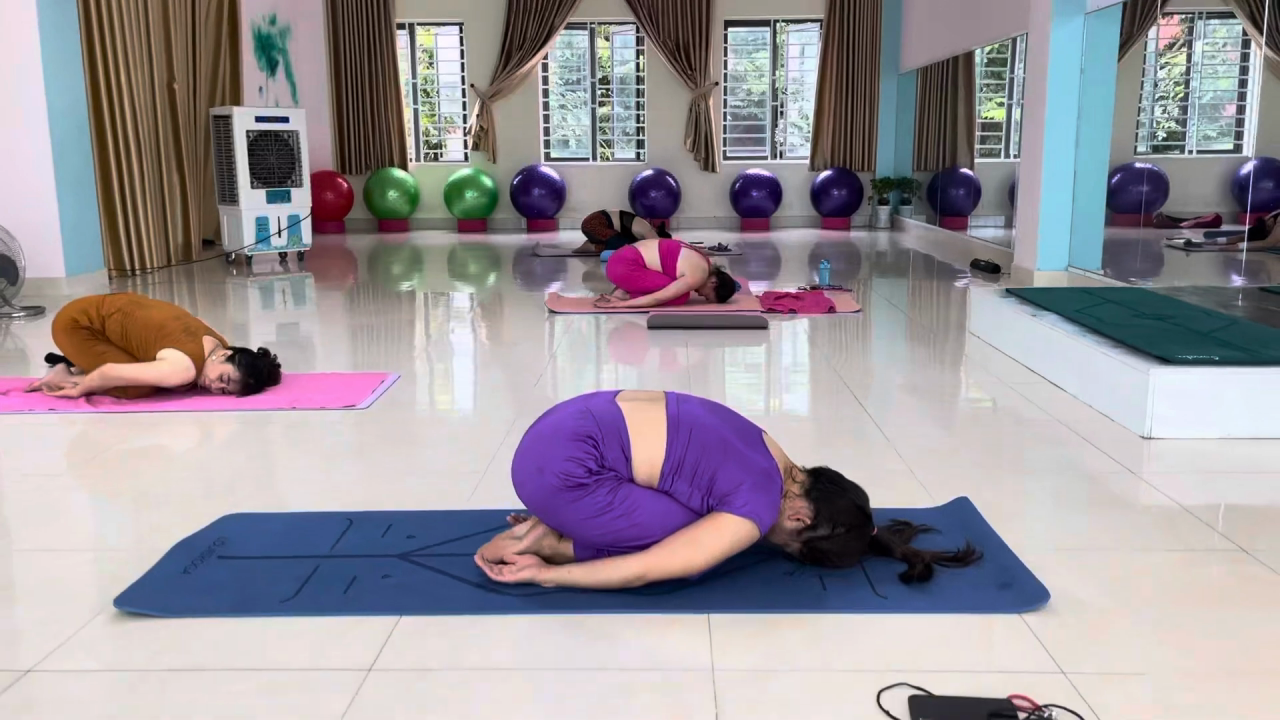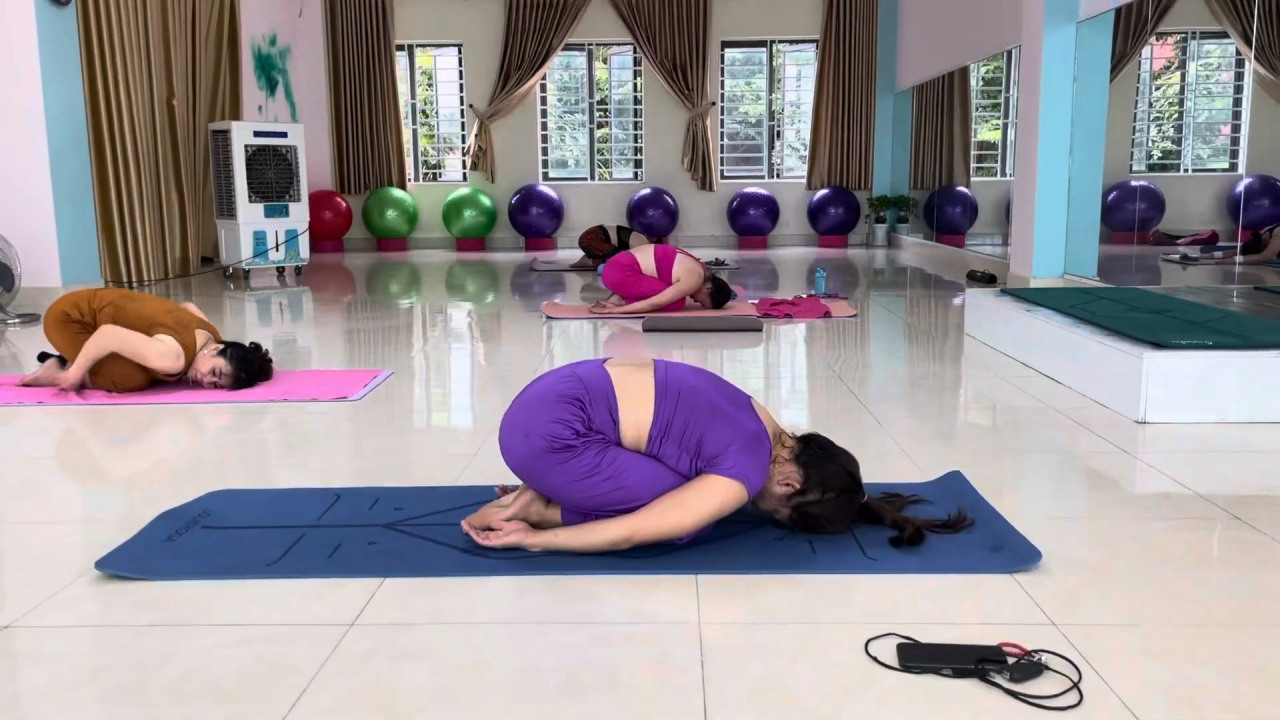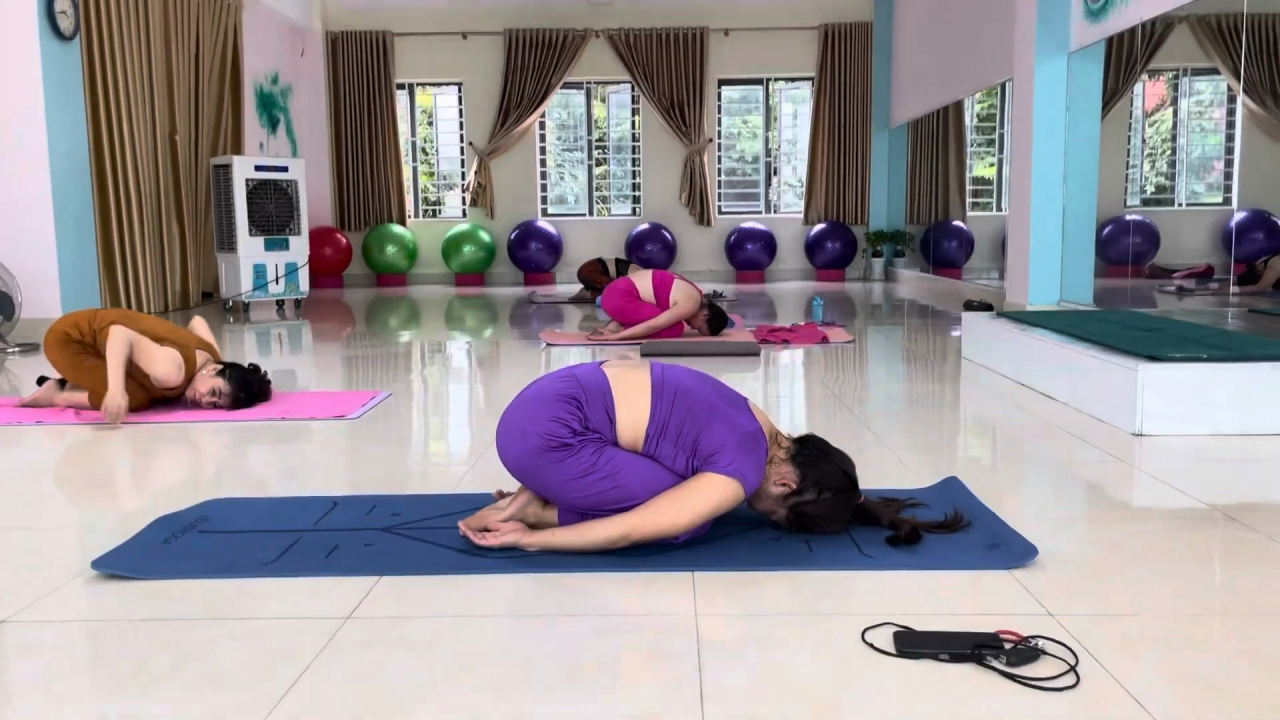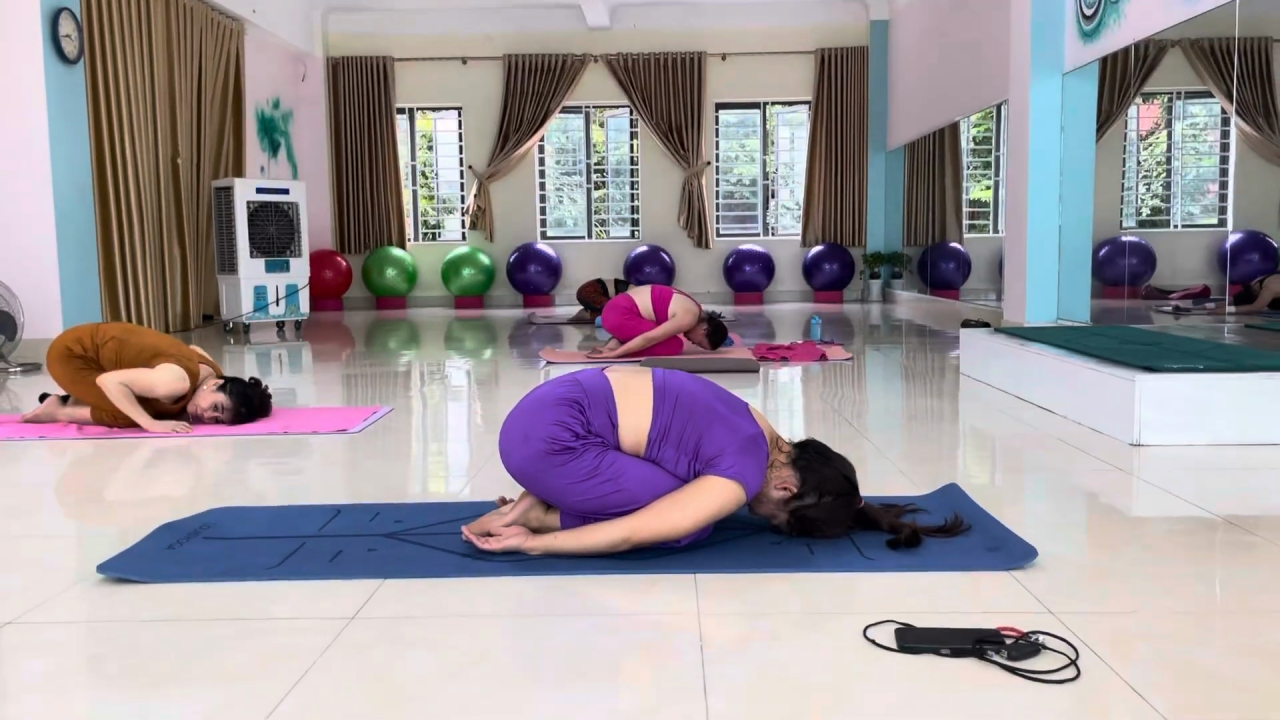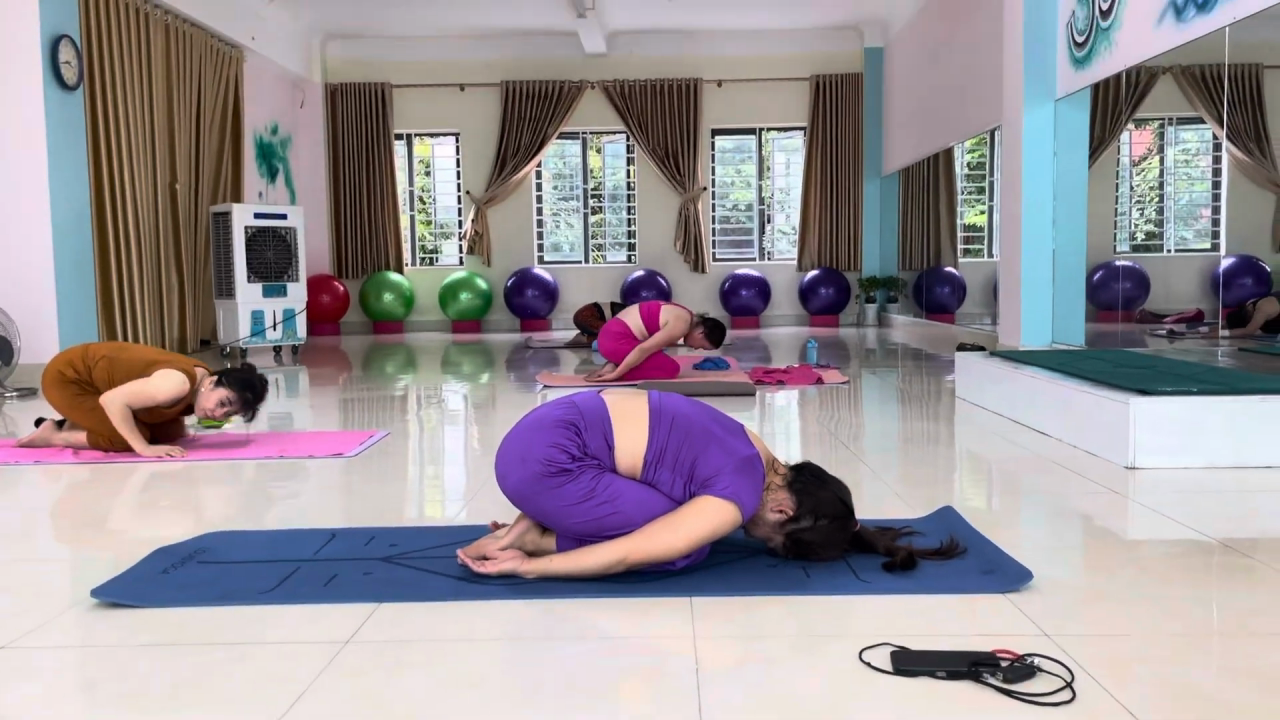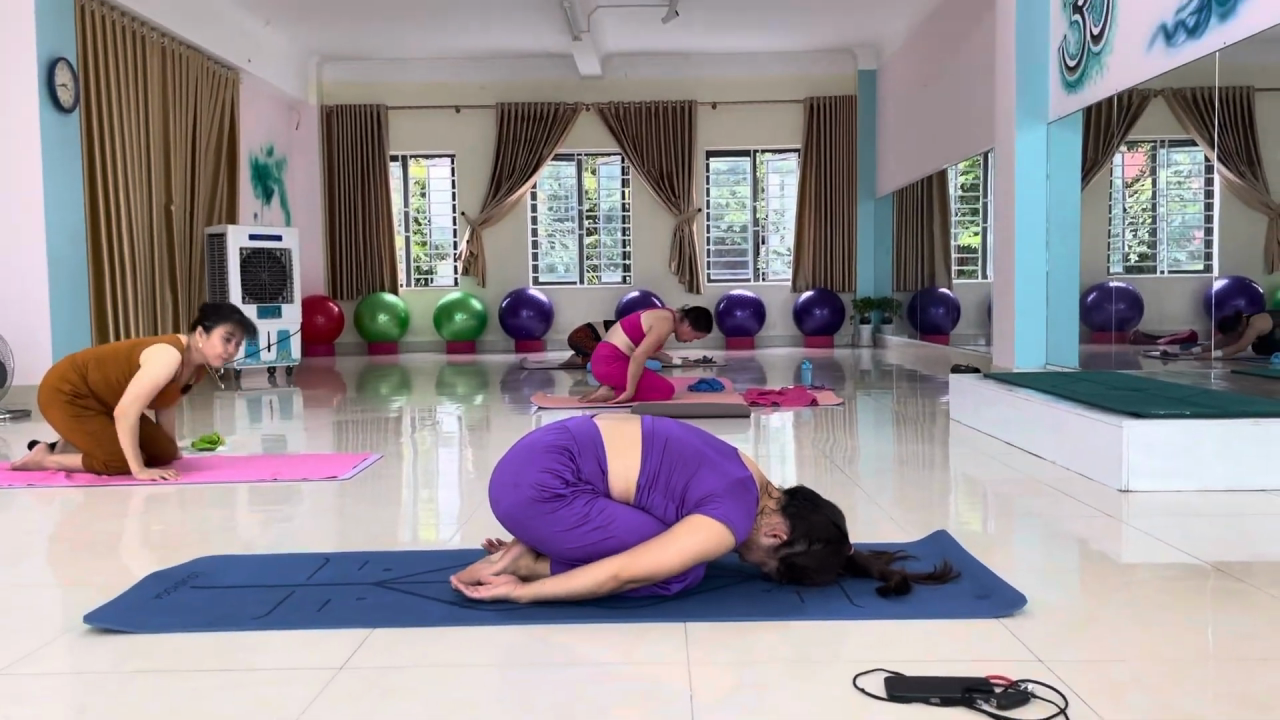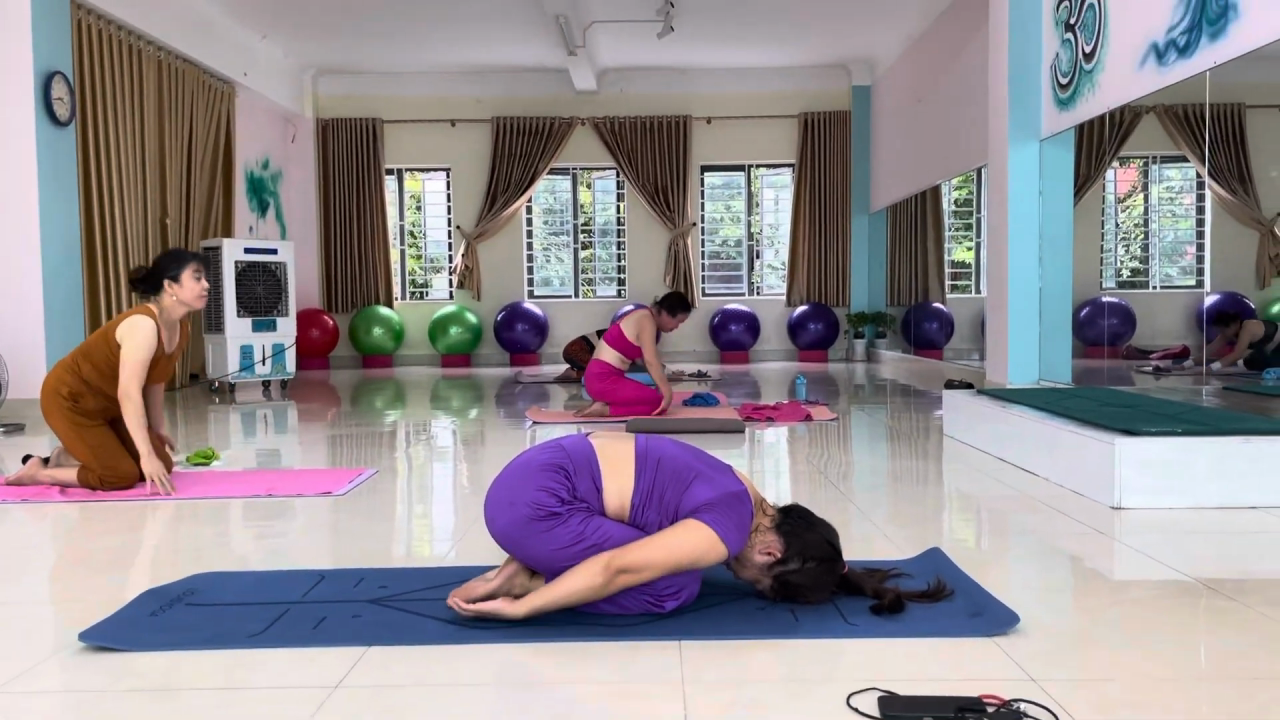
dt=0.3s
person 1, frame 1
left shoulder: (767, 453)
right shoulder: (754, 510)
right elbow: (647, 570)
right wrist: (545, 574)
left hip: (567, 426)
right hip: (559, 469)
right knee: (700, 547)
left ankle: (554, 527)
right ankle: (553, 543)
person 1, frame 2
left shoulder: (754, 420)
right shoulder: (743, 473)
right elbow: (634, 532)
right wrist: (534, 538)
left hip: (552, 396)
right hip: (546, 433)
left knee: (673, 488)
right knee: (689, 519)
left ankle: (543, 493)
right ankle: (538, 511)
person 1, frame 3
left shoulder: (751, 423)
right shoulder: (738, 472)
right elbow: (631, 531)
right wrist: (531, 539)
left hip: (548, 400)
right hip: (543, 434)
left knee: (677, 492)
right knee: (689, 519)
left ankle: (538, 500)
right ankle: (536, 513)
person 1, frame 4
left shoulder: (752, 430)
right shoulder: (741, 475)
right elbow: (634, 533)
right wrist: (534, 543)
left hip: (553, 406)
right hip: (548, 438)
left knee: (674, 490)
right knee: (689, 525)
left ankle: (542, 502)
right ankle: (539, 518)
person 1, frame 5
left shoulder: (747, 452)
right shoulder: (736, 496)
right elbow: (629, 555)
right wrist: (529, 567)
left hip: (550, 430)
right hip: (543, 460)
left knee: (671, 516)
right knee: (686, 546)
left ankle: (537, 526)
right ankle: (535, 541)
person 1, frame 6
left shoulder: (741, 476)
right shoulder: (730, 518)
right elbow: (622, 574)
right wrist: (524, 592)
left hip: (542, 456)
right hip: (537, 484)
left knee: (662, 537)
right knee: (679, 573)
left ankle: (532, 549)
right ankle: (530, 567)
person 1, frame 7
left shoulder: (733, 493)
right shoulder: (725, 530)
right elbow: (620, 571)
right wrist: (521, 608)
left hip: (537, 475)
right hip: (532, 501)
left knee: (662, 558)
right knee: (673, 587)
left ankle: (530, 568)
right ankle: (522, 587)
person 2, frame 1
left shoulder: (216, 344)
right shoulder: (184, 369)
right elbow: (109, 372)
right wrist: (80, 390)
left hip: (109, 314)
right hip: (76, 323)
right knee: (143, 388)
left ankle: (78, 364)
right ankle: (66, 378)
person 2, frame 2
left shoulder: (209, 333)
right shoulder: (174, 358)
left elbow: (189, 306)
right elbow: (107, 334)
right wrist: (74, 376)
left hip: (100, 310)
right hip: (68, 317)
right knee: (134, 380)
left ankle: (73, 360)
right ankle: (56, 373)
person 2, frame 3
left shoulder: (211, 354)
right shoulder: (174, 372)
left elbow: (198, 320)
right elbow: (119, 334)
right wrist: (116, 390)
left hip: (97, 332)
right hip: (68, 337)
right knee: (127, 401)
left ankle: (72, 385)
right ankle: (55, 395)
person 2, frame 4
left shoulder: (210, 371)
right shoulder: (178, 382)
right elbow: (108, 380)
right wrist: (148, 422)
left hip: (101, 347)
right hip: (71, 353)
left knee: (164, 411)
right knee: (129, 416)
left ankle: (76, 400)
right ankle: (57, 411)
person 2, frame 5
left shoulder: (201, 386)
right shoulder: (178, 382)
right elbow: (111, 400)
right wrist: (143, 447)
left hip: (95, 377)
right hip: (66, 377)
left knee: (171, 432)
right knee: (128, 439)
left ankle: (76, 425)
right ankle: (53, 435)
person 2, frame 6
left shoulder: (200, 366)
right shoulder: (170, 356)
left elbow: (165, 404)
right elbow: (125, 412)
left wrist: (169, 447)
right wrist: (138, 469)
left hip: (97, 396)
right hip: (66, 394)
left knee: (165, 454)
right knee: (120, 463)
left ankle: (75, 445)
right ankle: (45, 457)
person 2, frame 7
left shoulder: (180, 327)
right shoulder: (143, 325)
left elbow: (153, 382)
right elbow: (129, 393)
left wrist: (156, 431)
right wrist: (146, 455)
left hip: (108, 403)
right hip: (71, 399)
left knee: (160, 472)
right knee: (123, 476)
left ankle: (68, 460)
right ankle: (37, 470)
